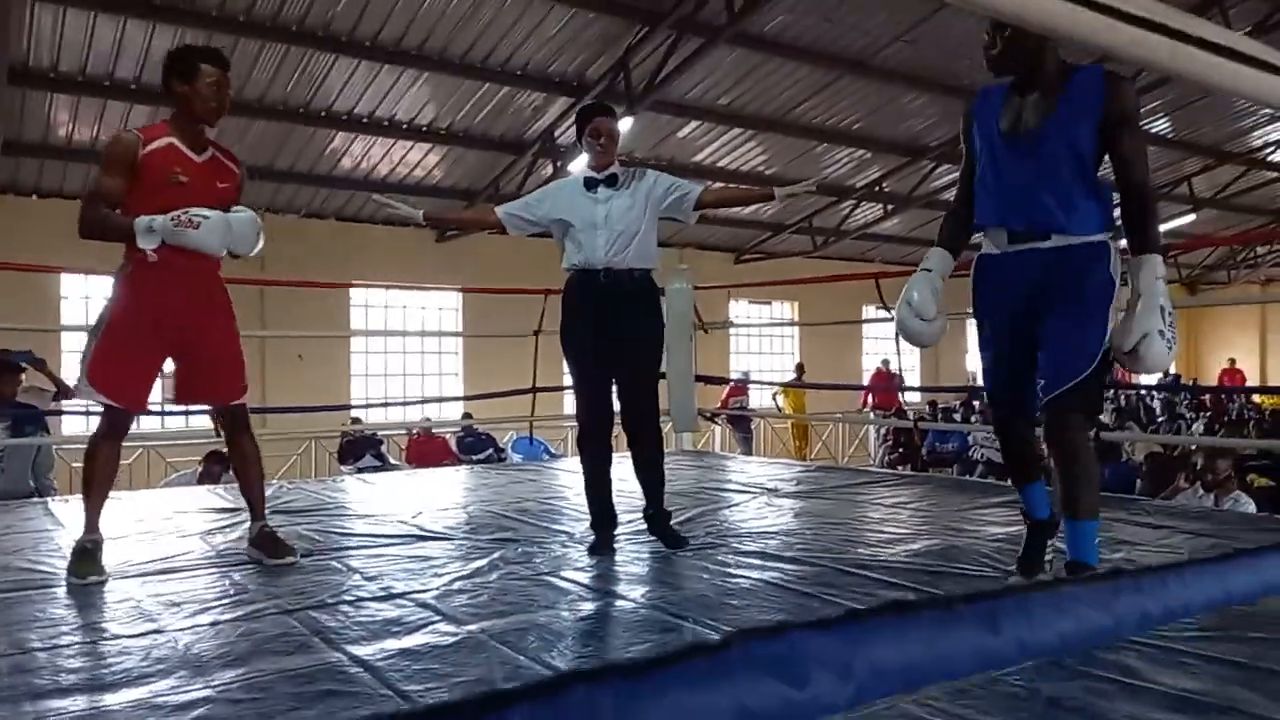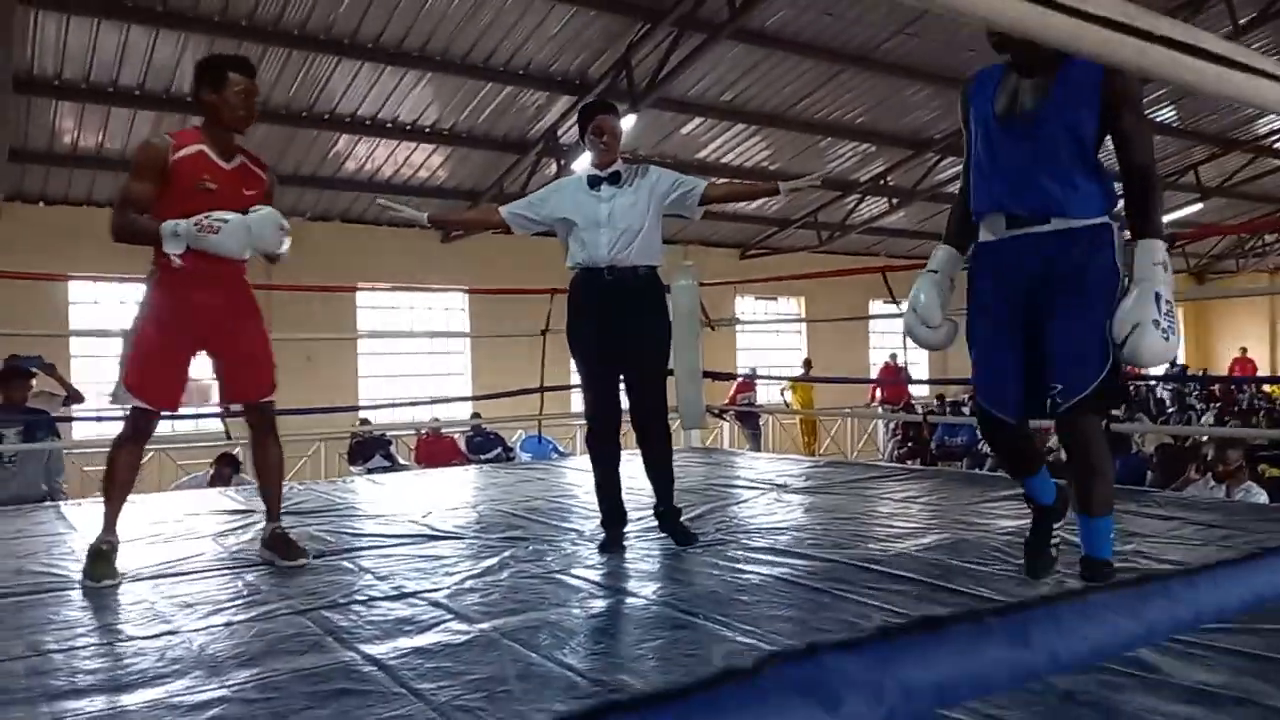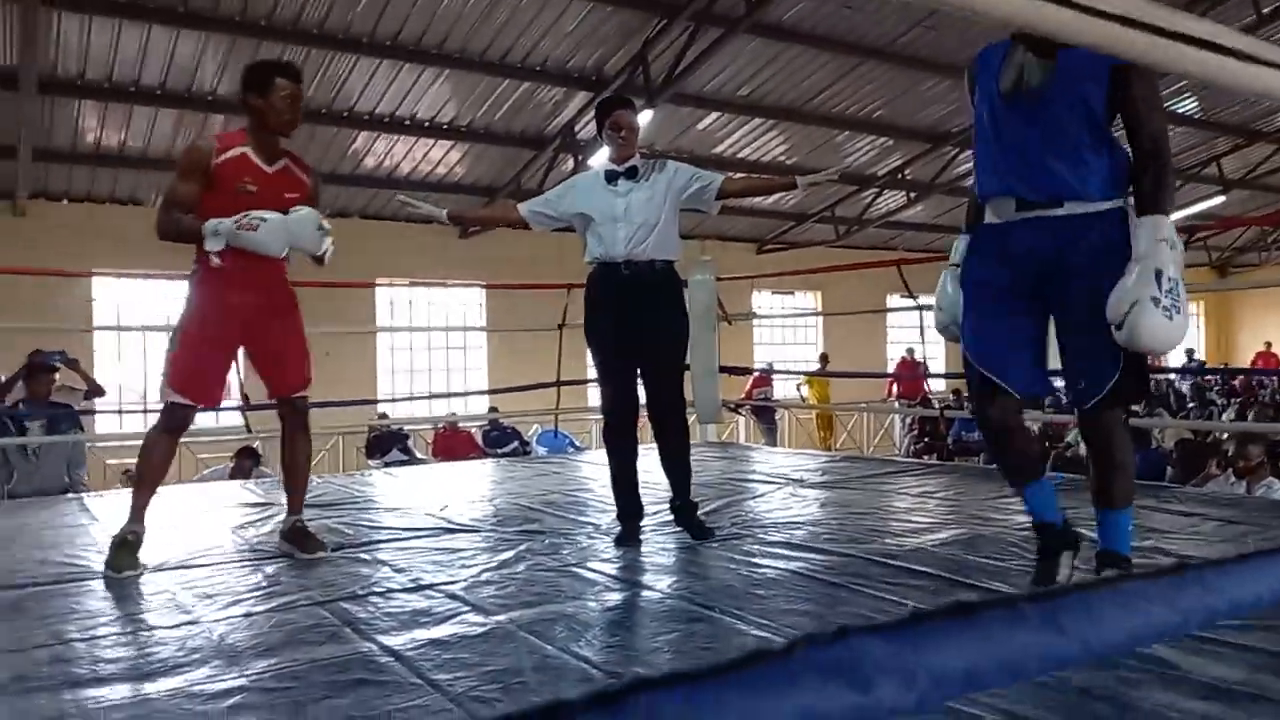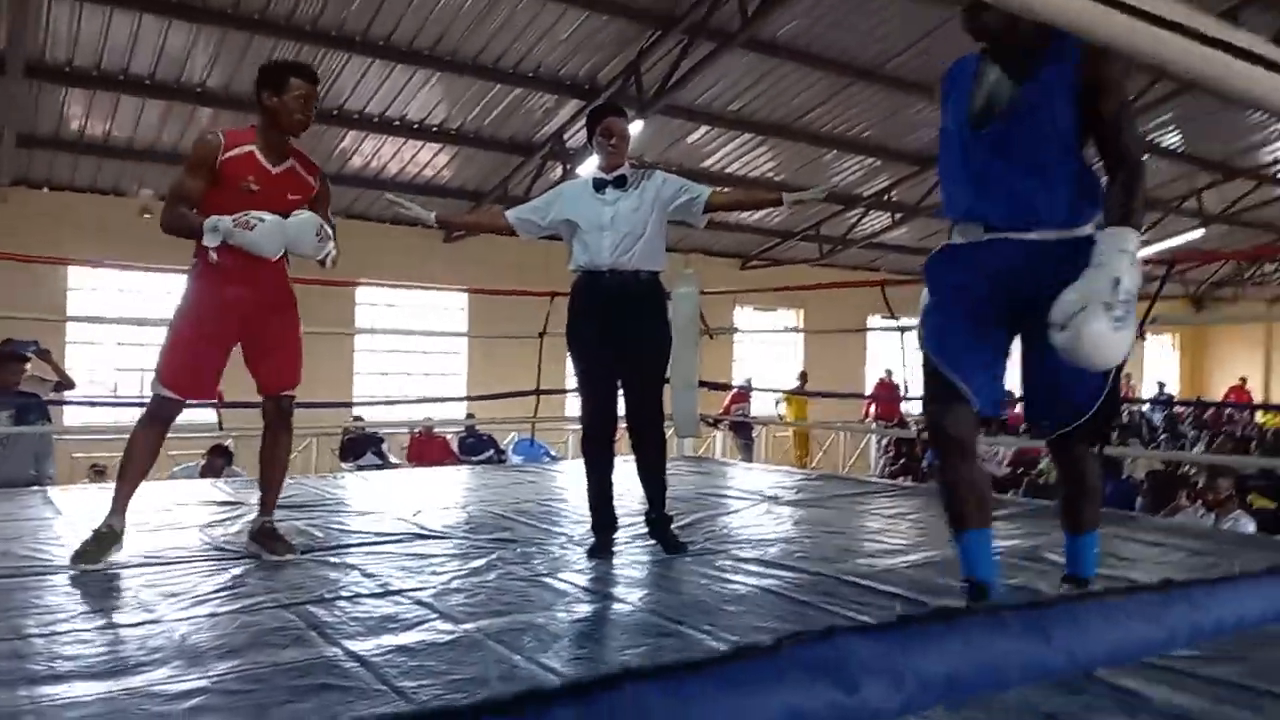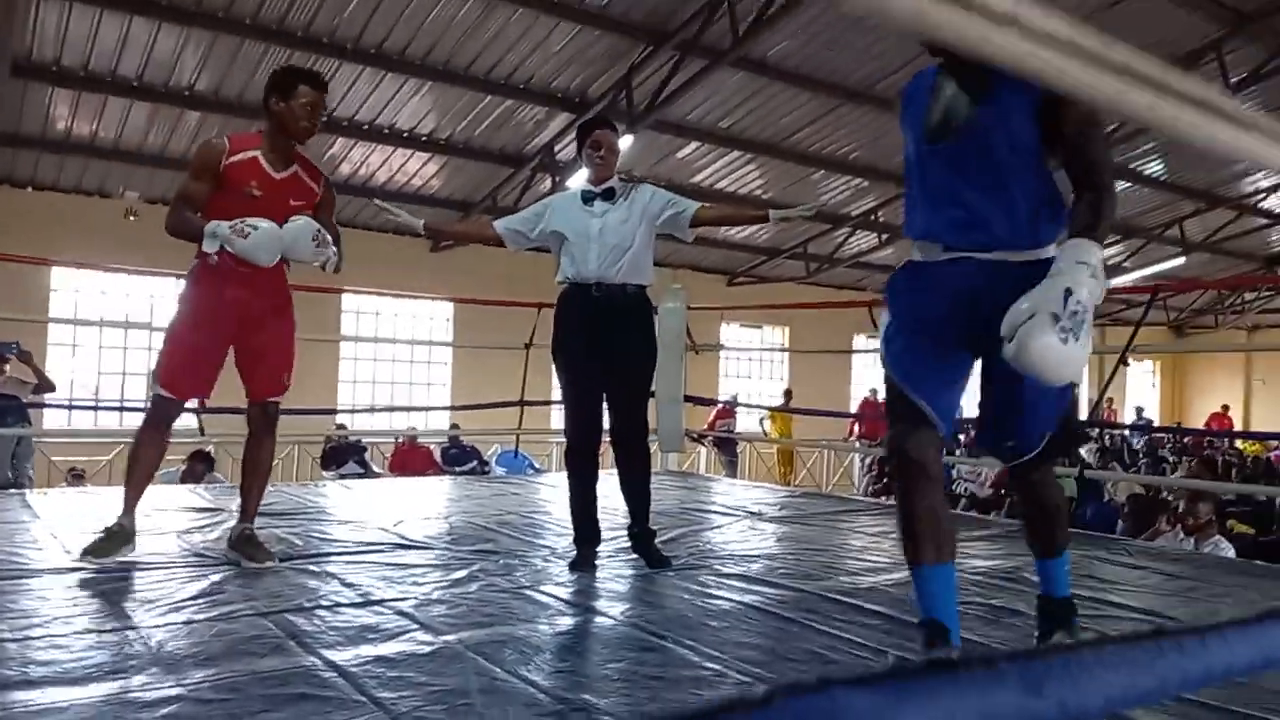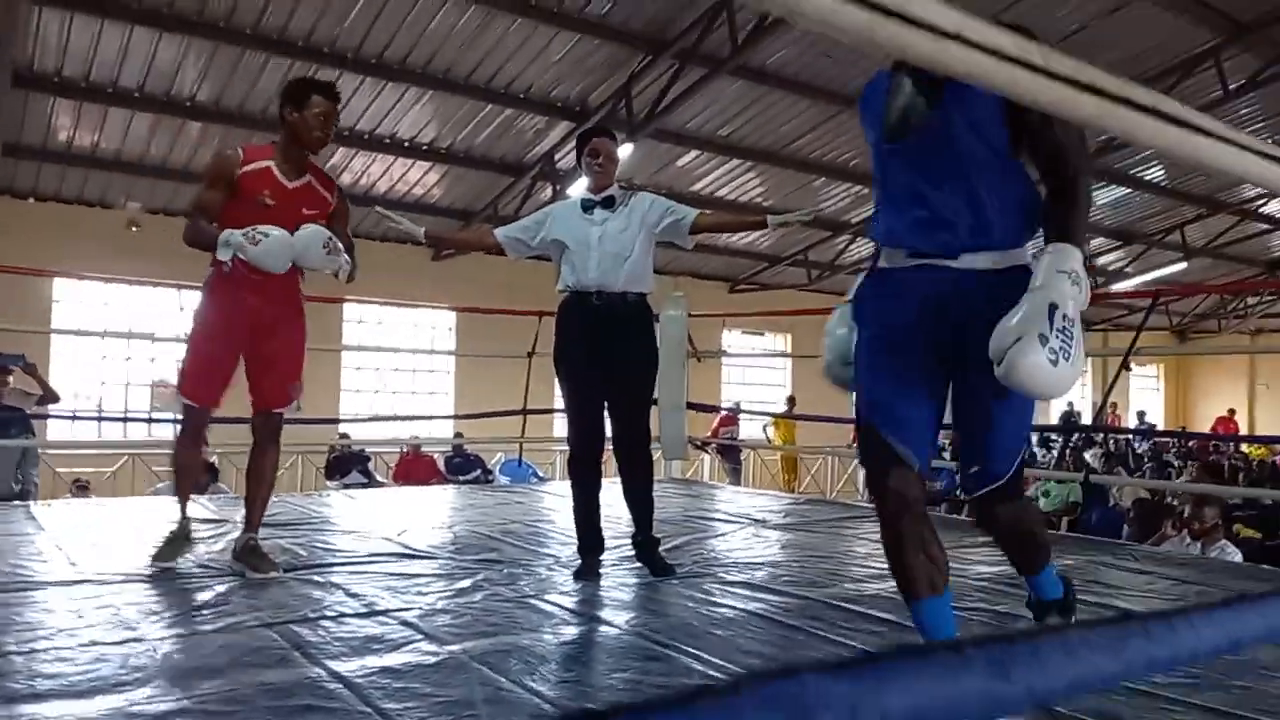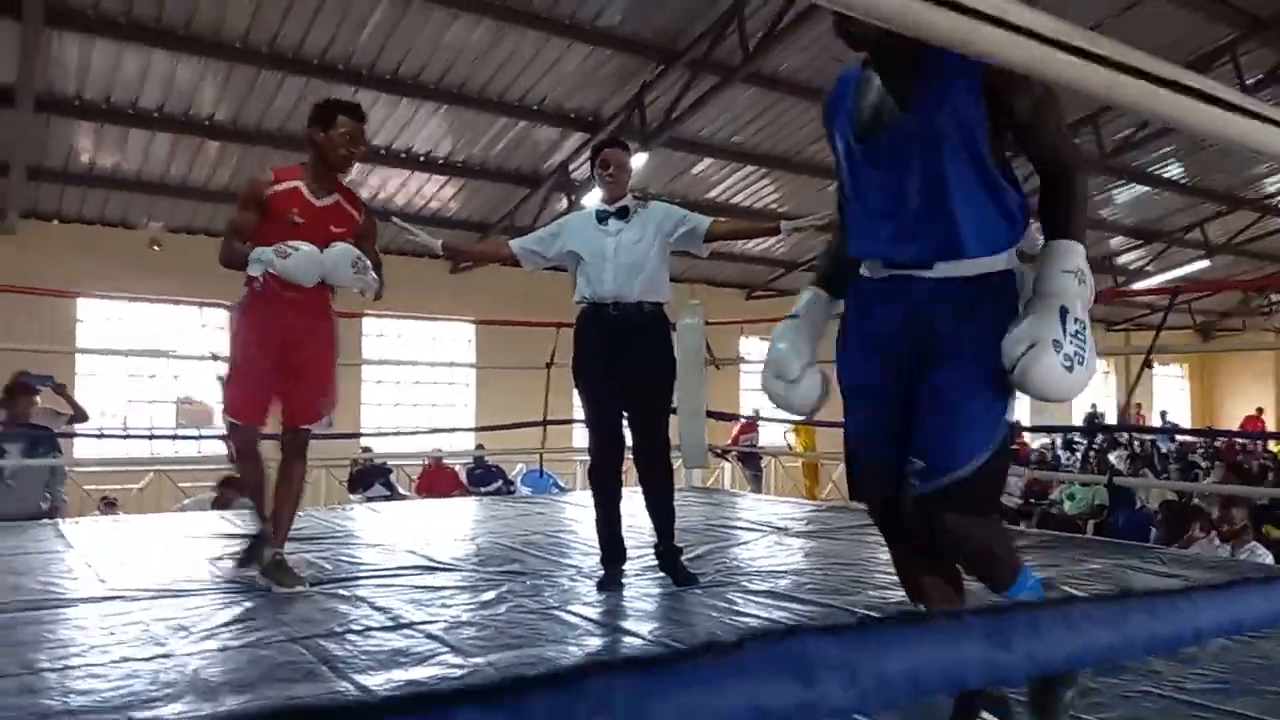
dt=0.1s
person 1, frame 1
left shoulder: (1103, 92)
right shoulder: (982, 106)
left elbow: (1136, 189)
left wrist: (1151, 283)
right wrist: (934, 267)
left hip: (1075, 265)
right hip: (1001, 268)
left knee: (1066, 416)
right knee: (1012, 421)
left ankle: (1083, 572)
right ankle: (1040, 522)
person 1, frame 2
left shoulder: (1103, 75)
right shoulder: (979, 90)
left elbow: (1140, 175)
left wrist: (1150, 271)
right wrist: (940, 267)
left hip: (1078, 253)
right hip: (998, 259)
left knee: (1079, 418)
right knee: (998, 423)
left ankle: (1098, 569)
right ankle: (1045, 505)
person 1, frame 3
left shoulder: (1110, 51)
right shoulder: (986, 66)
left elbow: (1152, 153)
left wrist: (1153, 249)
right wrist: (963, 255)
left hip: (1089, 236)
right hip: (1005, 241)
left knee: (1099, 411)
right knee: (993, 409)
left ankle: (1115, 563)
right ankle: (1053, 529)
person 1, frame 4
left shoulder: (1085, 61)
right shoulder: (959, 80)
left elbow: (1127, 167)
left wrist: (1115, 260)
right wrist: (936, 278)
left hip: (1058, 260)
right hip: (973, 262)
left knee: (1069, 435)
right knee: (948, 423)
left ankle: (1080, 582)
right ankle: (984, 596)
person 1, frame 5
left shoulder: (1041, 76)
right shoulder: (917, 93)
left elbow: (1095, 181)
left wrist: (1075, 272)
right wrist: (898, 300)
left hip: (1022, 281)
right hip: (932, 281)
left knee: (1030, 468)
right knee: (911, 450)
left ankle: (1056, 601)
right ankle: (941, 643)
person 1, frame 6
right shoulder: (877, 94)
left elbow: (1069, 174)
left wrist: (1059, 278)
right wrist: (859, 299)
left hip: (989, 289)
right hip: (901, 291)
left knee: (994, 495)
right knee: (893, 484)
left ankle: (1052, 597)
person 1, frame 7
left shoulder: (981, 62)
right shoulder: (845, 91)
left elbow: (1060, 168)
left wrist: (1062, 281)
right wrist: (809, 314)
left hip: (972, 297)
right hip: (879, 303)
left knee: (947, 513)
right knee: (893, 511)
person 2, frame 1
left shoulder: (229, 165)
right shoulder: (134, 146)
right elbow: (91, 222)
left wrist: (246, 234)
right wrist: (154, 225)
left hip: (205, 295)
right hip: (144, 290)
left knee: (235, 414)
right knee: (117, 416)
left ankle: (260, 528)
right ankle: (91, 537)
person 2, frame 2
left shoulder: (258, 173)
right shoulder: (163, 152)
left elbow: (262, 237)
right elbow: (122, 225)
left wrist: (275, 239)
right wrist: (181, 230)
left hip: (234, 299)
right hip: (175, 295)
left knee: (262, 413)
right knee: (141, 419)
left ankle: (273, 529)
right ankle: (106, 539)
person 2, frame 3
left shoulder: (303, 174)
right shoulder: (208, 156)
left elbow: (320, 240)
right elbow: (168, 224)
left wrist: (320, 240)
right wrist: (223, 229)
left hip: (274, 296)
right hip: (217, 291)
left knee: (295, 408)
right knee: (176, 412)
left ankle: (294, 522)
right ankle: (132, 530)
person 2, frame 4
left shoulder: (312, 177)
right shoulder: (216, 149)
left elbow: (322, 243)
right elbow: (172, 217)
left wrist: (324, 243)
right wrist: (221, 226)
left hip: (272, 295)
right hip: (215, 287)
left knee: (280, 407)
right knee: (164, 405)
left ankle: (265, 522)
right ankle: (113, 523)
person 2, frame 5
left shoulder: (317, 185)
right shoulder: (218, 154)
left elbow: (329, 255)
right elbow: (173, 217)
left wrist: (327, 250)
right wrist: (218, 232)
left hip: (270, 299)
right hip: (212, 290)
left knee: (264, 414)
right knee: (165, 405)
left ankle: (244, 530)
right ankle: (125, 521)
person 2, frame 6
left shoulder: (330, 194)
right shoulder: (234, 163)
left elbow: (347, 266)
right elbow: (193, 230)
left wrist: (339, 259)
right wrist: (231, 239)
left hip: (283, 308)
right hip: (226, 298)
left knee: (268, 423)
right knee: (195, 413)
left ankle: (248, 539)
right ankle: (182, 525)
person 2, frame 7
left shoulder: (357, 214)
right shoulder: (267, 187)
left elbow: (375, 283)
right elbow: (228, 252)
left wrist: (365, 278)
right wrist: (262, 256)
left hip: (314, 326)
right hip: (260, 316)
left knee: (295, 439)
right knee: (242, 431)
left ankle: (275, 551)
right ankle: (266, 526)
person 3, frame 1
left shoulder: (648, 184)
right shoulder: (559, 193)
left elbow: (709, 196)
right elbow: (493, 217)
left wrist: (776, 193)
right wrist: (424, 217)
left hip: (635, 297)
right hip: (585, 300)
left knee: (641, 408)
right knee: (593, 413)
left ankle: (656, 513)
right ankle: (603, 524)
person 3, frame 2
left shoulder: (652, 180)
right shoulder: (563, 191)
left elbow: (714, 191)
right elbow: (497, 217)
left wrist: (782, 187)
right wrist: (428, 219)
left hip: (641, 295)
right hip: (591, 298)
left knee: (650, 405)
right knee: (601, 411)
left ankle: (667, 510)
right ankle: (613, 521)
person 3, frame 3
left shoulder: (669, 174)
right shoulder: (581, 187)
left elbow: (730, 185)
right elbow: (516, 214)
left wrist: (798, 182)
right wrist: (446, 215)
left hip: (657, 289)
right hip: (608, 293)
left knee: (667, 399)
right knee: (617, 404)
left ankle: (683, 505)
right ankle: (628, 515)
person 3, frame 4
left shoulder: (657, 185)
right shoulder: (568, 195)
left elbow: (717, 199)
right elbow: (503, 220)
left wrist: (786, 198)
right wrist: (434, 219)
left hip: (642, 300)
right hip: (592, 302)
left knee: (646, 411)
right knee: (597, 415)
left ankle: (658, 519)
right ankle: (603, 527)
person 3, frame 5
left shoulder: (646, 198)
right shoulder: (558, 206)
left elbow: (704, 214)
right elbow: (492, 230)
left wrist: (772, 215)
right wrist: (423, 226)
left hip: (628, 313)
right hip: (578, 314)
left knee: (631, 425)
right knee: (581, 427)
left ankle: (641, 533)
right ankle: (586, 540)
person 3, frame 6
left shoulder: (645, 206)
right shoulder: (558, 215)
left elbow: (703, 221)
right elbow: (492, 238)
left wrist: (772, 220)
right wrist: (424, 234)
left hip: (629, 321)
right hip: (579, 323)
left knee: (633, 433)
right knee: (584, 436)
left ankle: (645, 541)
right ankle: (590, 548)
person 3, frame 7
left shoulder: (660, 216)
right shoulder: (574, 226)
left elbow: (718, 229)
right elbow: (510, 250)
left wrist: (784, 227)
right wrist: (442, 247)
left hip: (647, 330)
right hip: (597, 333)
left knee: (653, 443)
right knee: (605, 447)
left ankle: (668, 550)
right ankle: (613, 558)
